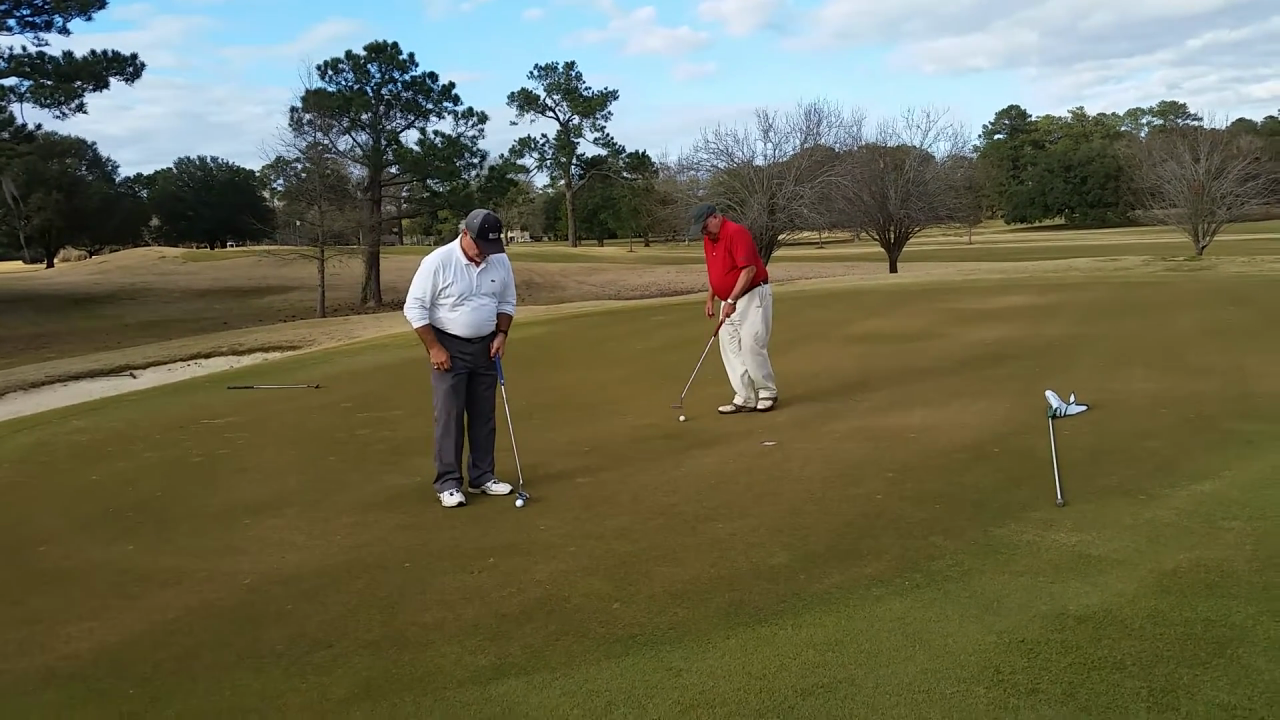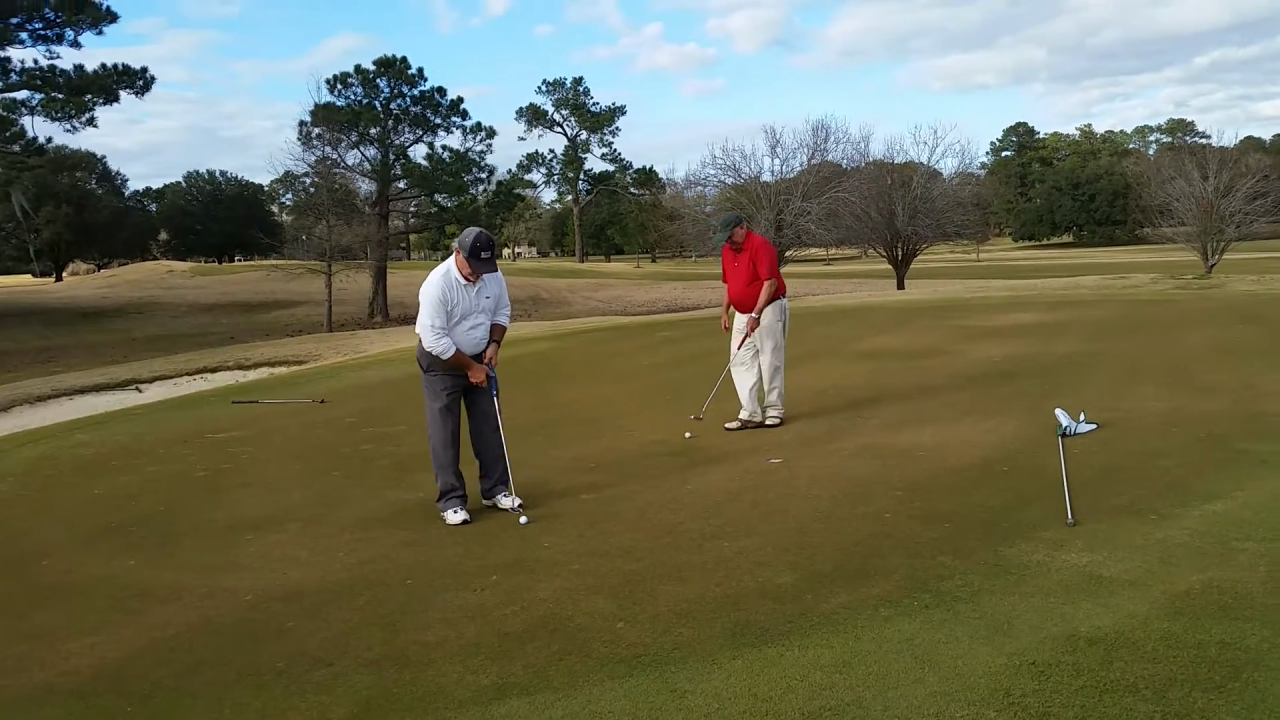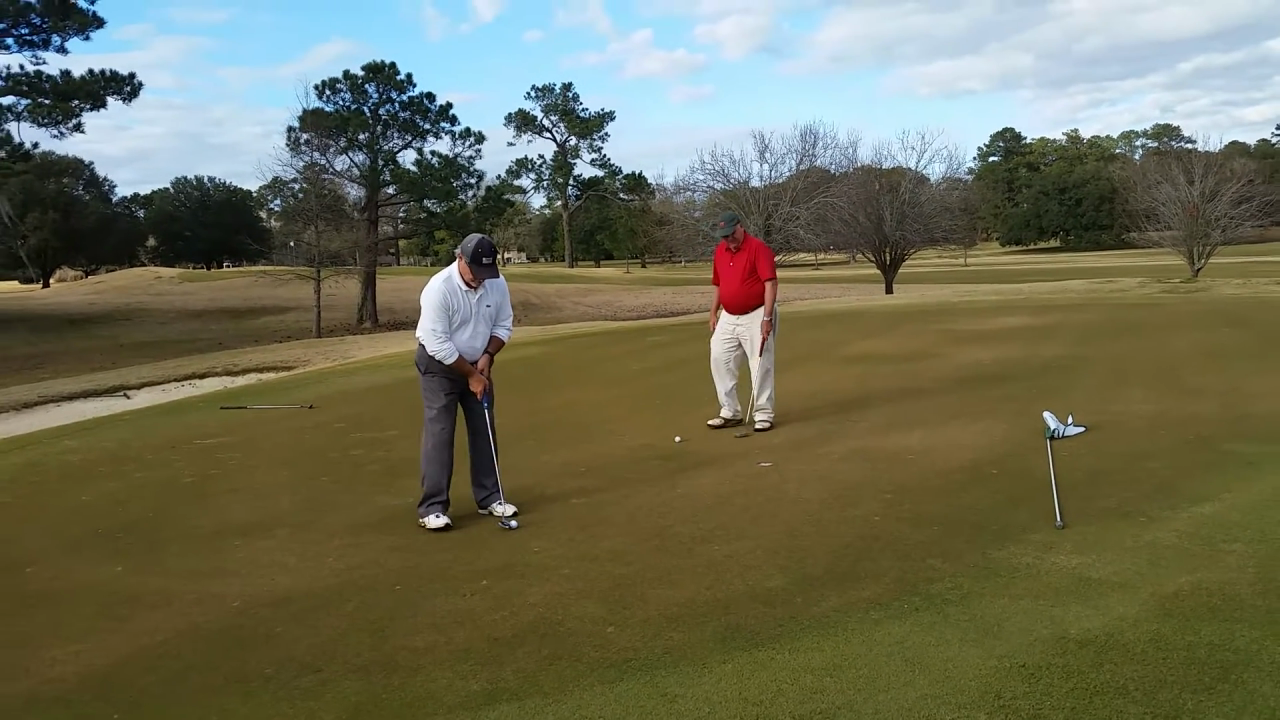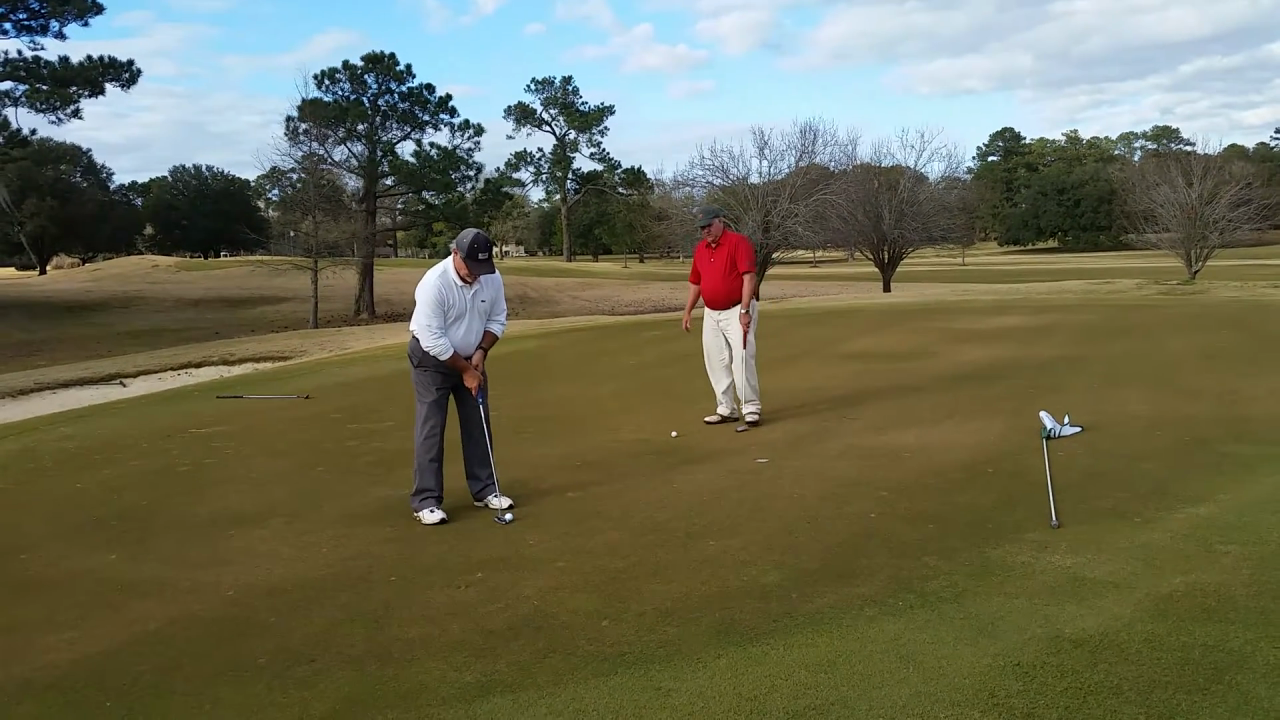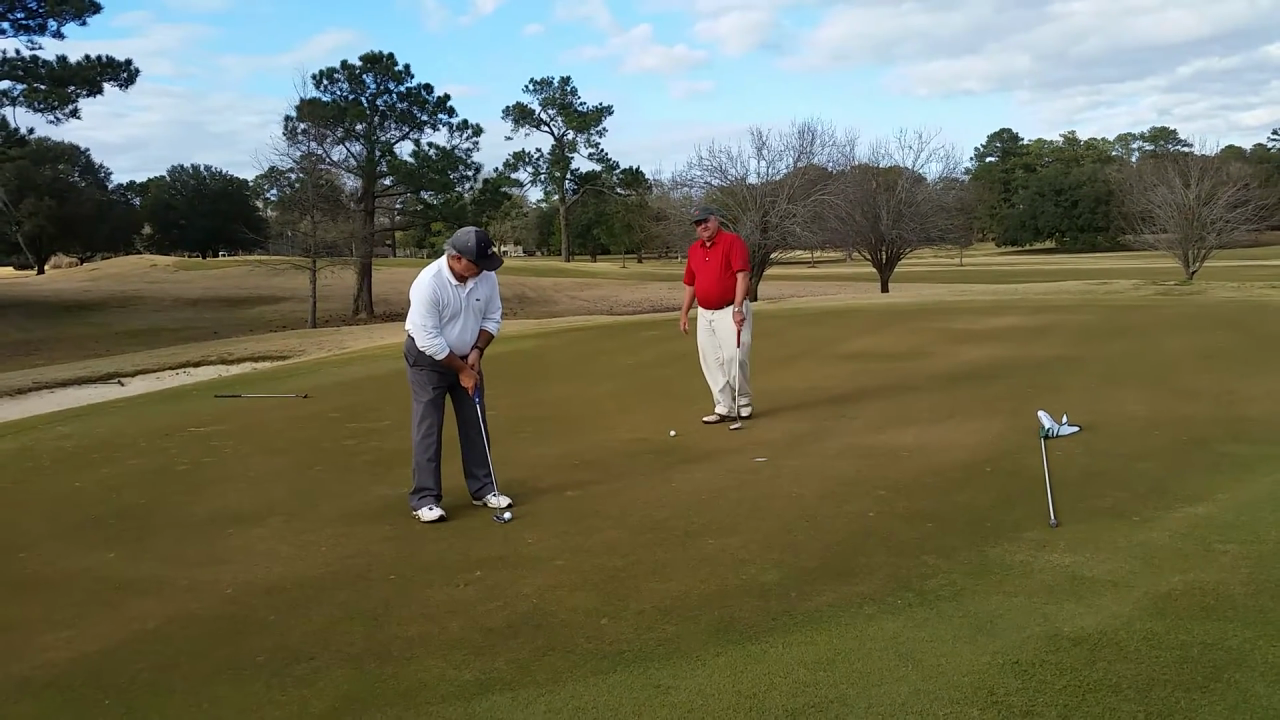
dt=0.5s
person 1, frame 1
left shoulder: (500, 261)
right shoulder: (438, 261)
left elbow: (507, 302)
right elbow: (415, 308)
left wrist: (501, 334)
right wrist: (434, 348)
left hip: (484, 347)
right hip: (449, 347)
left knee: (483, 415)
right knee: (449, 414)
left ankle: (481, 476)
right ankle: (448, 482)
person 1, frame 2
left shoulder: (493, 275)
right shoulder: (438, 284)
left elbow: (501, 312)
right elbow: (434, 341)
left wrist: (494, 344)
right wrist: (469, 367)
left hip: (479, 359)
right hip: (442, 361)
left knee: (489, 425)
right knee: (445, 433)
left ankle: (495, 489)
right ankle: (452, 500)
person 1, frame 3
left shoulder: (497, 283)
right shoulder: (439, 288)
left elbow: (503, 325)
right elbow: (439, 345)
left wrist: (487, 356)
right wrist: (471, 375)
left hip: (477, 365)
right hip: (439, 365)
left knee: (483, 432)
right knee: (439, 434)
left ankle: (488, 497)
right ankle: (433, 507)
person 1, frame 4
left shoulder: (492, 278)
right shoulder: (434, 283)
left elbow: (497, 319)
right elbow: (434, 341)
left wrist: (481, 352)
right wrist: (465, 371)
left hip: (471, 357)
right hip: (432, 358)
left knee: (478, 424)
right knee: (431, 427)
left ankle: (484, 489)
right ankle: (426, 500)
person 1, frame 5
left shoulder: (486, 276)
right shoulder: (428, 283)
left elbow: (492, 318)
right elbow: (428, 340)
left wrist: (476, 351)
right wrist: (461, 370)
left hip: (466, 357)
right hip: (428, 357)
left knee: (475, 422)
right knee: (428, 426)
left ankle: (483, 488)
right ankle: (425, 499)
person 2, frame 1
left shoulder: (736, 233)
right shoulder: (708, 239)
left elbow: (748, 270)
left wrist: (731, 301)
right wrist: (710, 299)
left hip: (753, 296)
right hip: (730, 301)
left knee: (752, 346)
right knee: (731, 350)
left ankle: (767, 391)
right ankle: (745, 398)
person 2, frame 2
left shoulder: (761, 245)
right shoulder: (727, 249)
left elbow: (770, 283)
left wrist: (755, 315)
right wrist: (725, 311)
left hip: (768, 311)
right hip: (742, 314)
left knee: (770, 362)
right knee: (741, 363)
left ankle: (774, 410)
right ankle: (750, 414)
person 2, frame 3
left shoulder: (758, 248)
right shoulder: (719, 251)
left elbow: (771, 284)
left wrist: (767, 318)
right wrist: (714, 313)
left hip: (756, 316)
right hip: (728, 318)
left knee: (761, 366)
right knee: (719, 360)
left ankle: (764, 414)
right ankle: (730, 412)
person 2, frame 4
left shoulder: (738, 242)
right shoulder: (700, 249)
left elbow: (749, 277)
right elbow: (696, 283)
left wrist: (745, 310)
right wrist: (688, 311)
left hip: (737, 311)
right hip: (711, 314)
left knee: (742, 357)
right knee: (716, 362)
left ankle: (751, 407)
right ankle: (726, 409)
person 2, frame 5
left shoulder: (733, 241)
right shoulder: (694, 249)
left elbow: (743, 276)
right elbow: (690, 283)
left wrist: (738, 309)
right wrist: (684, 313)
left hip: (730, 311)
right hip: (705, 314)
left knee: (734, 357)
right knee: (711, 362)
left ankle: (743, 400)
right ankle: (724, 408)
